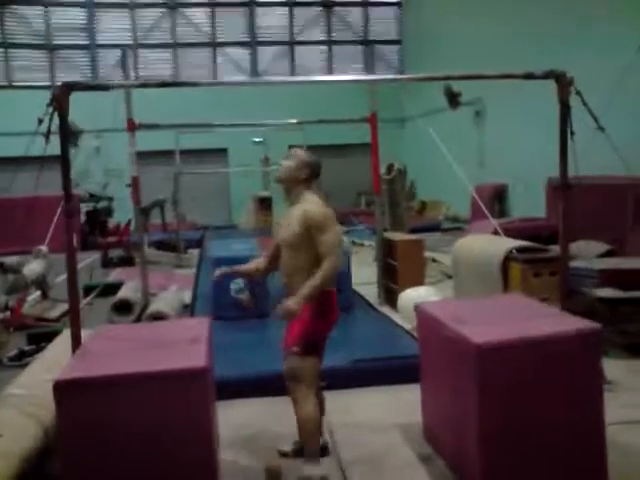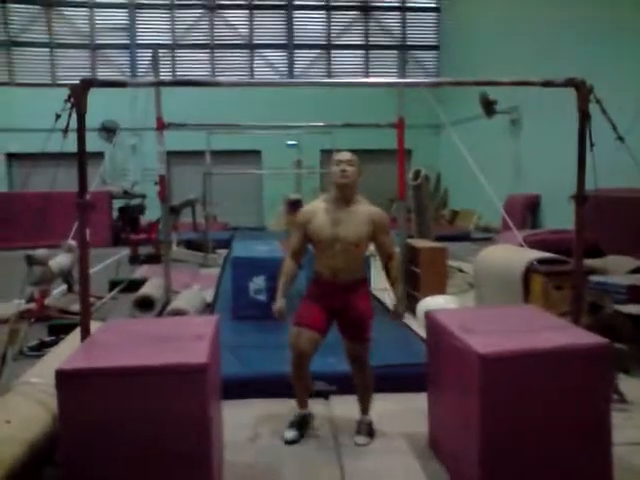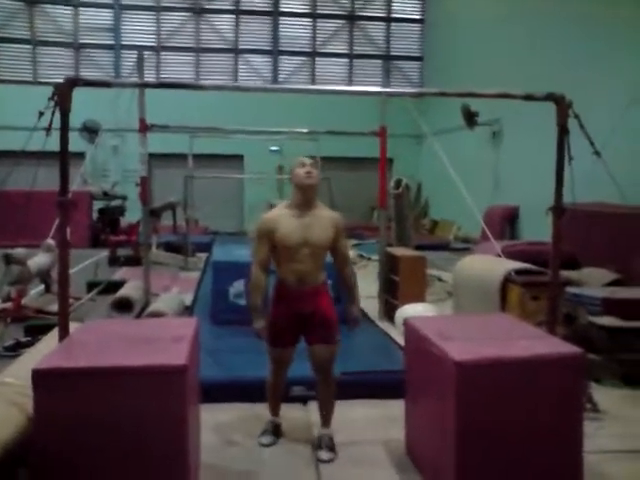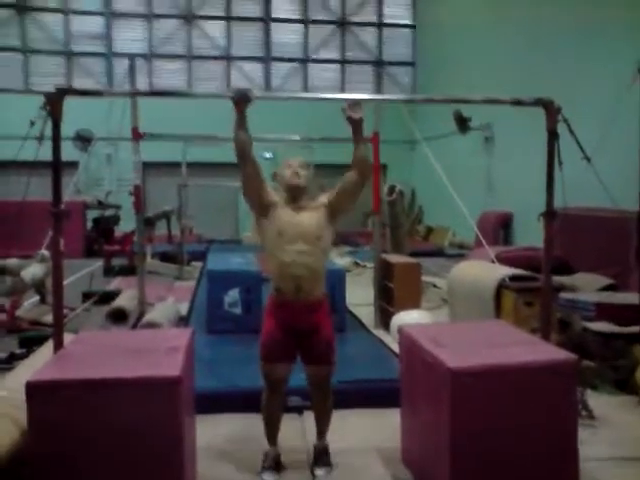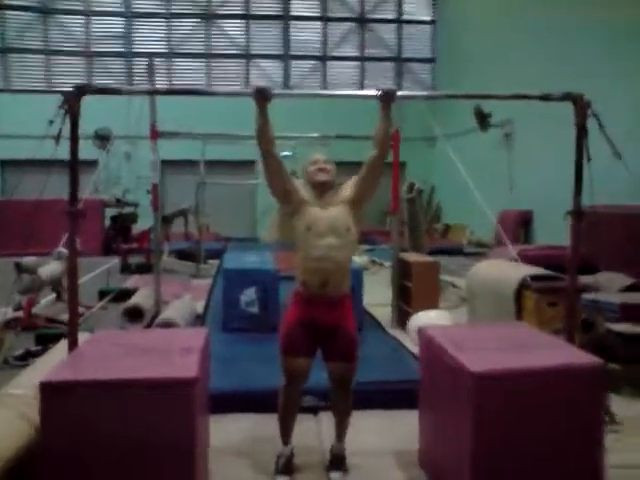
dt=1s
person 1, frame 1
left shoulder: (314, 211)
right shoulder: (291, 213)
left elbow: (334, 261)
right elbow: (270, 261)
left wrist: (302, 296)
right wrist: (234, 270)
left hip: (314, 304)
right hip: (302, 303)
left knee: (299, 383)
right knee: (307, 378)
right ankle: (315, 441)
person 1, frame 2
left shoulder: (374, 216)
right shoulder: (308, 213)
left elbow: (389, 257)
right elbow: (293, 256)
left wrist: (398, 298)
right wrist: (280, 295)
left hip: (355, 292)
right hip: (319, 291)
left knee: (359, 360)
right knee: (299, 354)
left ankle: (364, 419)
right ankle: (302, 414)
person 1, frame 3
left shoulder: (333, 220)
right shoulder: (271, 220)
left elbow: (343, 263)
right elbow: (259, 268)
left wrist: (354, 301)
right wrist: (257, 312)
left hip: (319, 298)
right hip: (285, 298)
left knee: (324, 368)
right knee: (279, 366)
left ankle: (325, 433)
right ankle: (274, 421)
person 1, frame 4
left shoulder: (327, 208)
right shoulder: (267, 207)
left elbow: (360, 174)
right elbow: (245, 161)
left wrist: (357, 129)
right wrist: (240, 114)
left hip: (317, 312)
right hip: (279, 312)
left knee: (321, 385)
right knee: (274, 385)
left ankle: (321, 445)
person 1, frame 5
left shoulder: (351, 198)
right shoulder: (295, 200)
left elbow: (379, 154)
right elbow: (268, 153)
left wrist: (386, 109)
right wrist: (261, 108)
left hip: (340, 307)
right hip: (303, 305)
left knee: (342, 381)
right knee: (293, 379)
left ankle: (338, 448)
